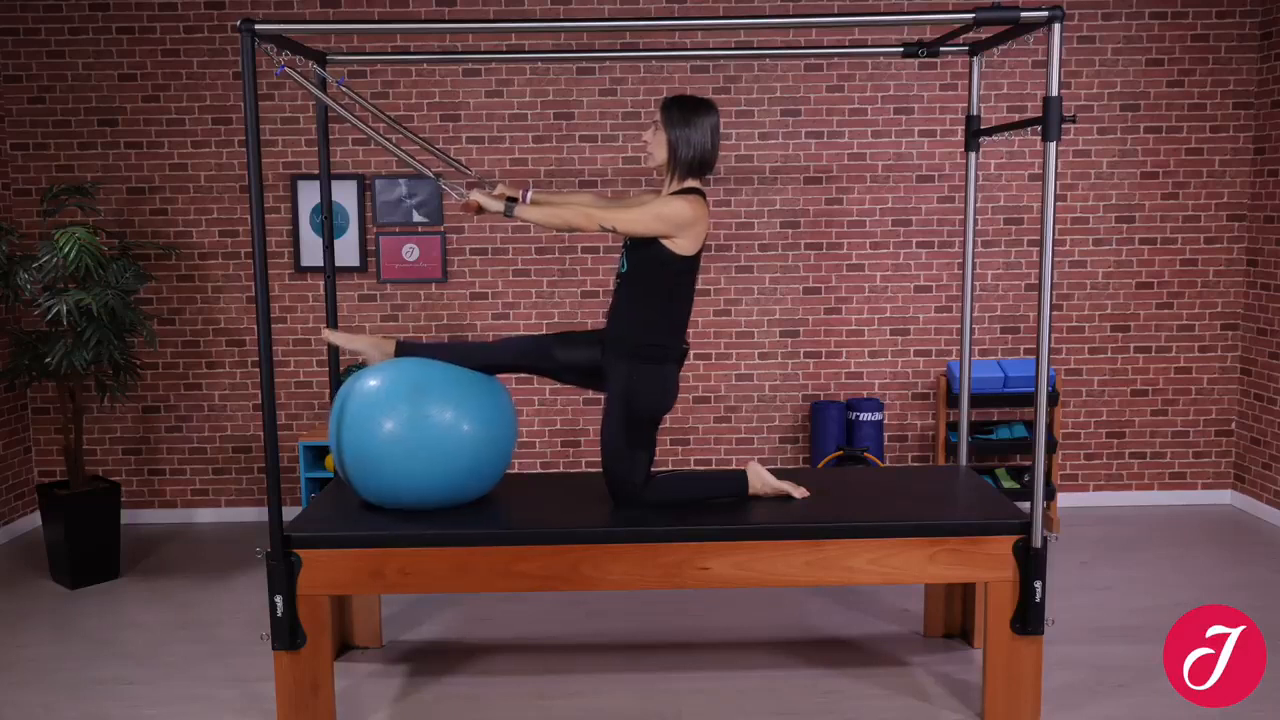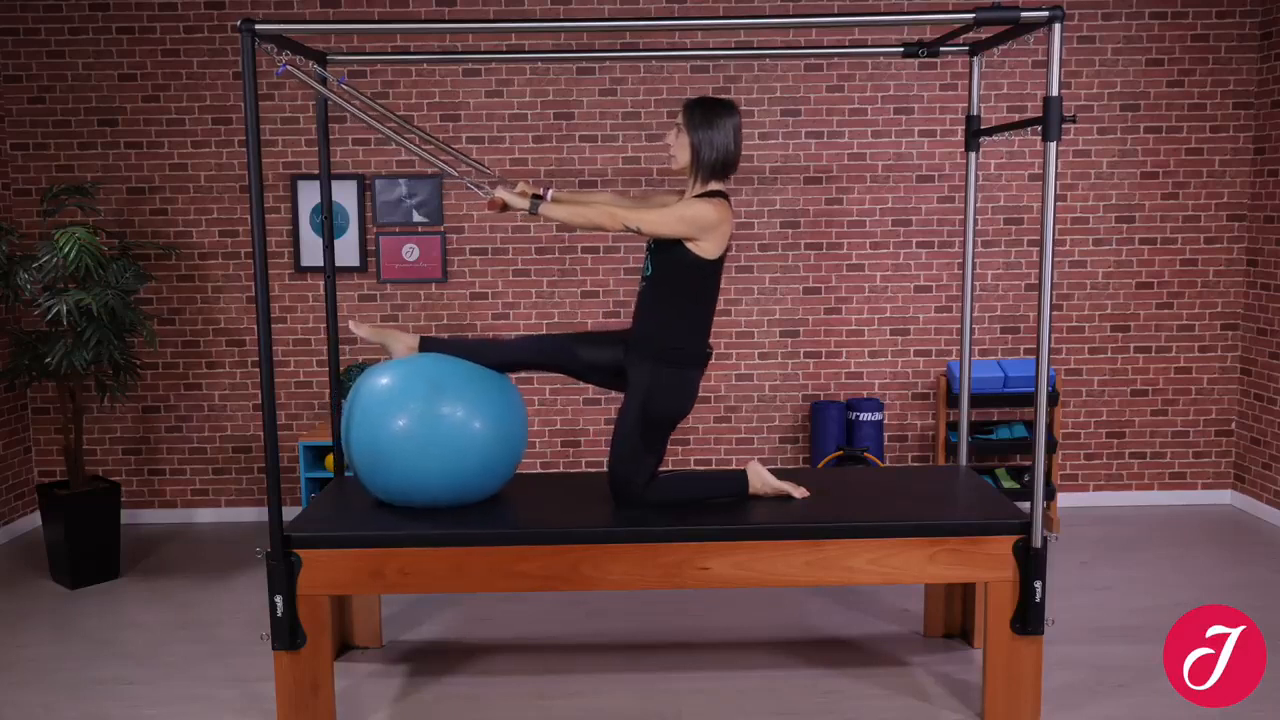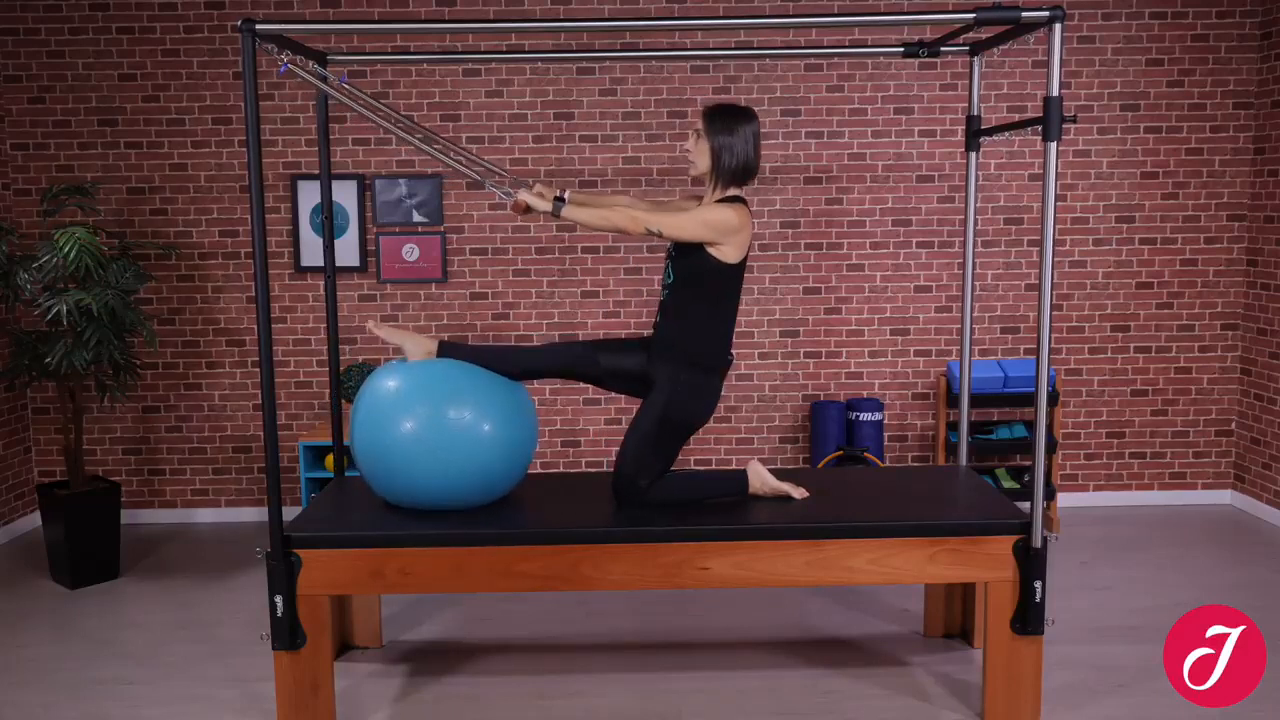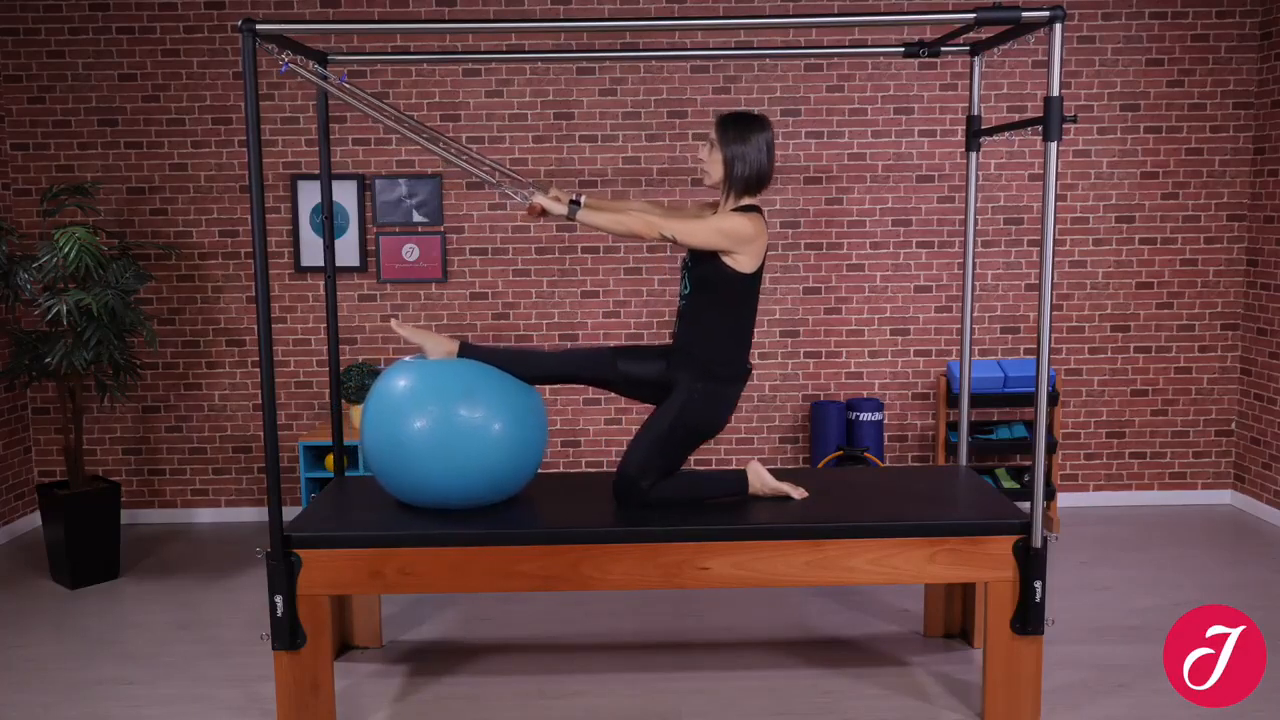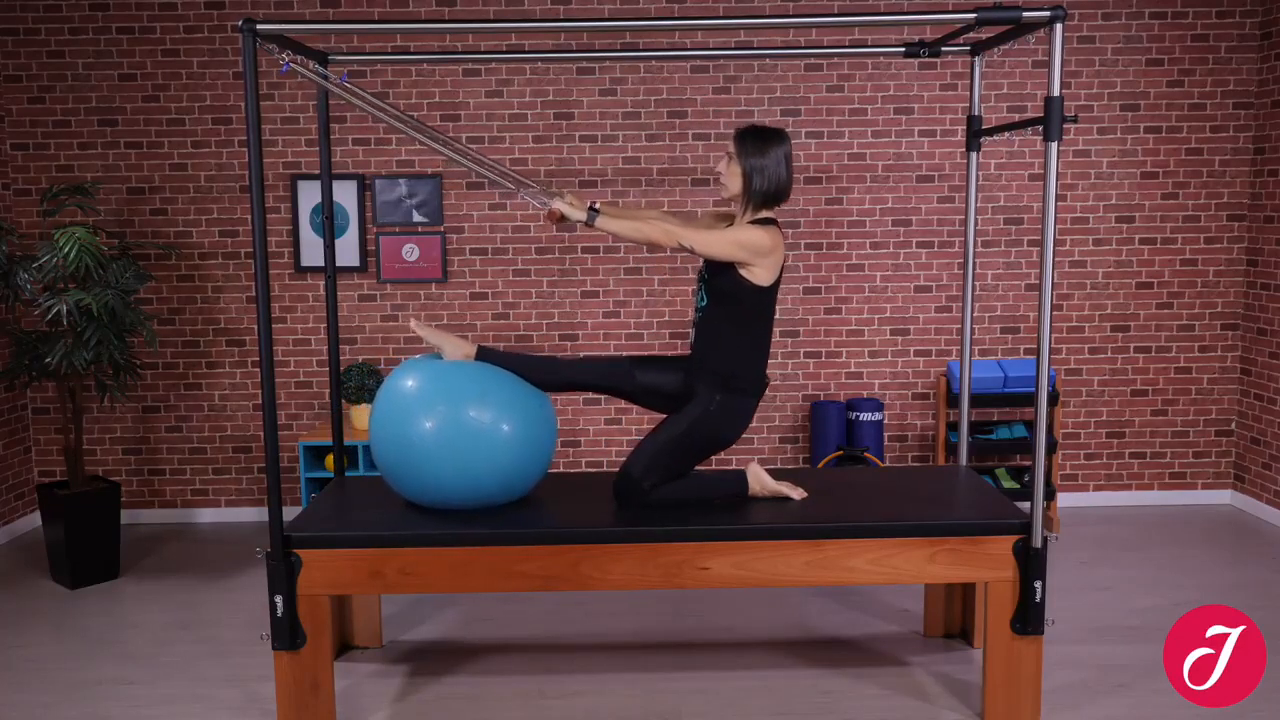
dt=0.7s
person 1, frame 1
left shoulder: (686, 209)
right shoulder: (665, 199)
left elbow: (588, 221)
right elbow: (598, 202)
left wrist: (506, 209)
right wrist: (525, 195)
left hip: (647, 366)
right hip: (620, 348)
left knee: (628, 488)
right knee: (514, 353)
left ankle: (748, 481)
right ankle: (392, 352)
person 1, frame 2
left shoulder: (709, 212)
right shoulder: (687, 201)
left elbow: (612, 220)
right elbow: (617, 201)
left wrist: (531, 207)
right wrist: (547, 194)
left hip: (669, 368)
right hip: (644, 350)
left knee: (630, 488)
right knee: (536, 350)
left ankle: (749, 481)
right ankle: (416, 347)
person 1, frame 3
left shoulder: (729, 217)
right shoulder: (706, 207)
left elbow: (632, 223)
right elbow: (635, 205)
left wrist: (553, 209)
right wrist: (562, 197)
left hip: (692, 374)
right hip: (664, 355)
left knee: (632, 487)
right knee: (562, 359)
left ankle: (749, 481)
right ankle: (434, 351)
person 1, frame 4
left shoulder: (745, 226)
right shoulder: (721, 214)
left elbow: (648, 228)
right elbow: (649, 210)
left wrist: (569, 212)
right wrist: (578, 200)
left hip: (710, 383)
right hip: (682, 364)
left knee: (632, 489)
right knee: (575, 364)
left ankle: (748, 482)
right ankle: (455, 351)
person 1, frame 5
left shoulder: (762, 239)
right shoulder: (735, 224)
left elbow: (666, 237)
right elbow: (665, 220)
left wrist: (588, 218)
right wrist: (591, 209)
left hip: (726, 396)
right hip: (699, 375)
left knee: (632, 489)
left ankle: (748, 483)
right ankle: (471, 355)
